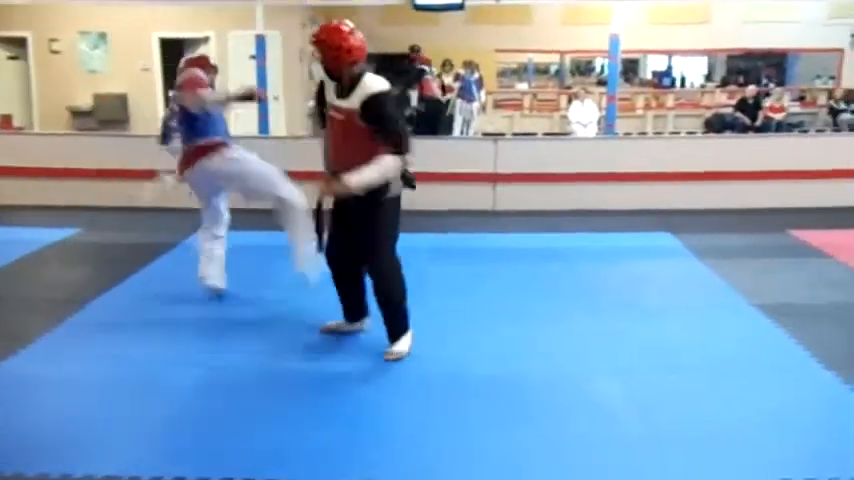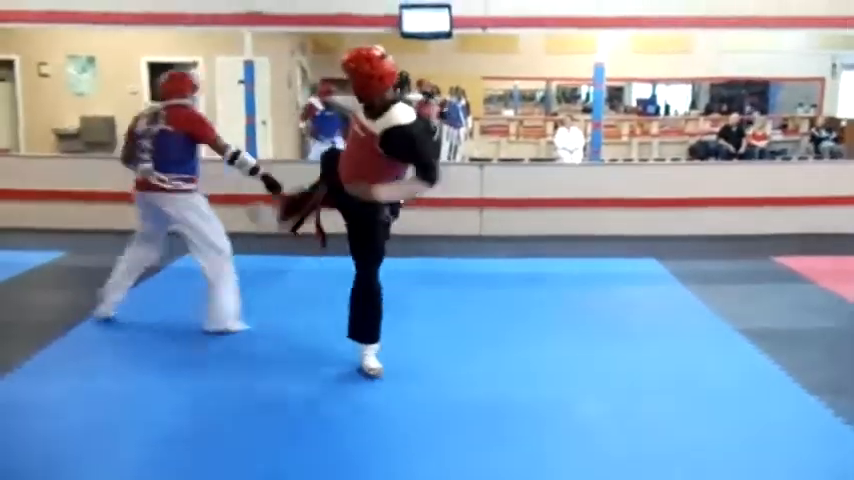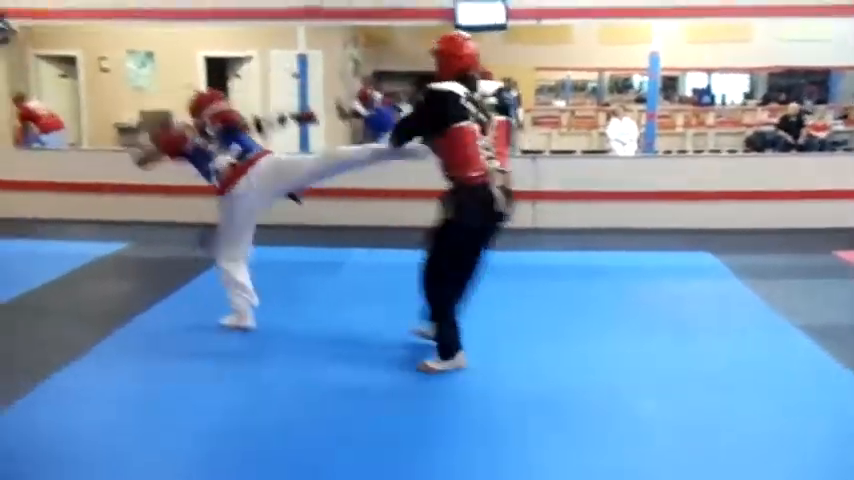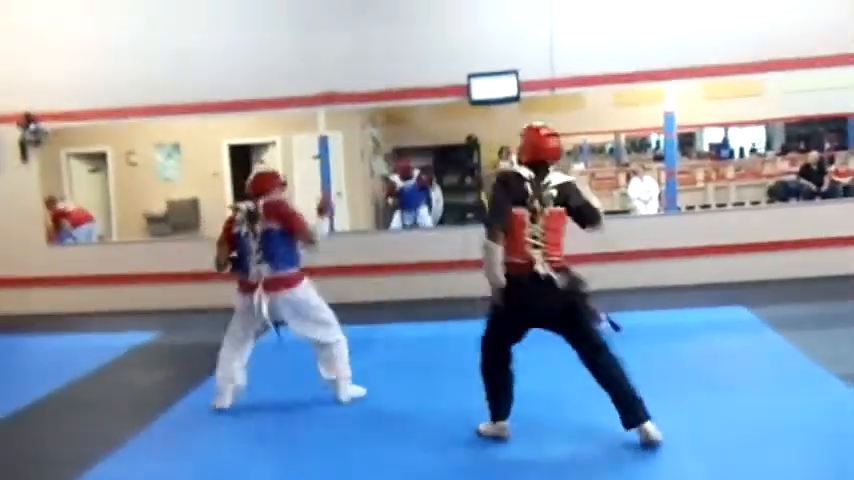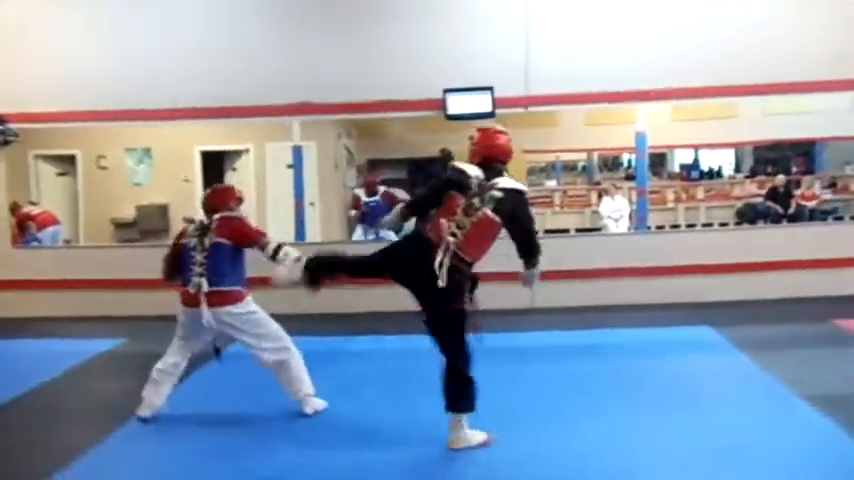
dt=0.4s
person 1, frame 1
left shoulder: (376, 97)
right shoulder: (328, 86)
left elbow: (398, 153)
left wrist: (348, 183)
left hip: (375, 189)
right hip: (345, 183)
left knee: (381, 262)
right knee: (341, 254)
left ankle: (400, 334)
right ankle: (355, 318)
person 1, frame 2
left shoulder: (404, 128)
right shoulder: (370, 103)
left elbow: (429, 178)
left wrist: (370, 191)
right wrist: (332, 100)
left hip: (373, 206)
right hip: (346, 179)
left knee: (366, 275)
right knee: (312, 197)
left ankle: (368, 350)
right ankle: (287, 213)
person 1, frame 3
left shoulder: (440, 97)
left elbow: (399, 136)
left hip: (469, 201)
right hip: (496, 198)
left knee: (440, 277)
right knee: (459, 268)
left ankle: (450, 354)
right ankle: (438, 325)
person 1, frame 4
left shoulder: (510, 180)
right shoulder: (567, 186)
left elbow: (493, 233)
right elbow: (594, 220)
left wrist: (496, 280)
left hip: (518, 287)
right hip: (560, 287)
left knee: (494, 349)
right knee: (599, 356)
left ankle: (499, 422)
right ankle: (642, 425)
person 1, frame 5
left shoulder: (457, 175)
right shoulder: (513, 196)
left elbow: (412, 208)
right elbow: (530, 250)
left wrist: (388, 220)
right wrist: (530, 275)
left hip: (414, 253)
right hip: (450, 278)
left knee: (360, 266)
right knee: (457, 353)
left ankle: (308, 270)
right ankle: (461, 432)
person 2, frame 1
left shoulder: (184, 93)
right shoulder: (192, 79)
right elbow: (194, 102)
right wrist: (239, 95)
left hip: (193, 168)
right hip: (215, 156)
left knee: (214, 222)
right knee: (285, 196)
left ankle: (213, 277)
right ankle: (306, 255)
person 2, frame 2
left shoulder: (144, 117)
right shoulder: (187, 115)
left elbow: (127, 158)
right elbow: (225, 149)
right wrist: (262, 173)
left hip: (147, 193)
right hip: (178, 194)
left knee: (142, 246)
right knee: (216, 248)
left ankle: (107, 304)
right ankle: (221, 317)
person 2, frame 3
left shoulder: (182, 136)
right shoulder: (221, 116)
left elbow: (141, 158)
right elbow: (244, 124)
left wrist: (157, 138)
right wrist: (294, 117)
left hip: (234, 193)
right hip: (264, 168)
left knee: (230, 255)
right knee: (325, 161)
left ankle: (243, 315)
right ankle: (388, 151)
person 2, frame 4
left shoulder: (235, 218)
right shoulder: (278, 207)
left elbow: (221, 262)
right elbow: (311, 238)
right wrist: (324, 215)
left hip: (253, 293)
right hip: (290, 287)
left knee: (235, 341)
right knee: (329, 332)
left ankle: (224, 395)
right ankle: (344, 387)
person 2, frame 5
left shoulder: (188, 231)
right shoulder: (234, 224)
left elbow: (168, 273)
right elbow: (268, 246)
right wrist: (300, 258)
left hip: (194, 308)
right hip: (231, 305)
left knee: (177, 354)
right knee: (280, 347)
left ankle: (148, 405)
right ankle: (308, 400)
